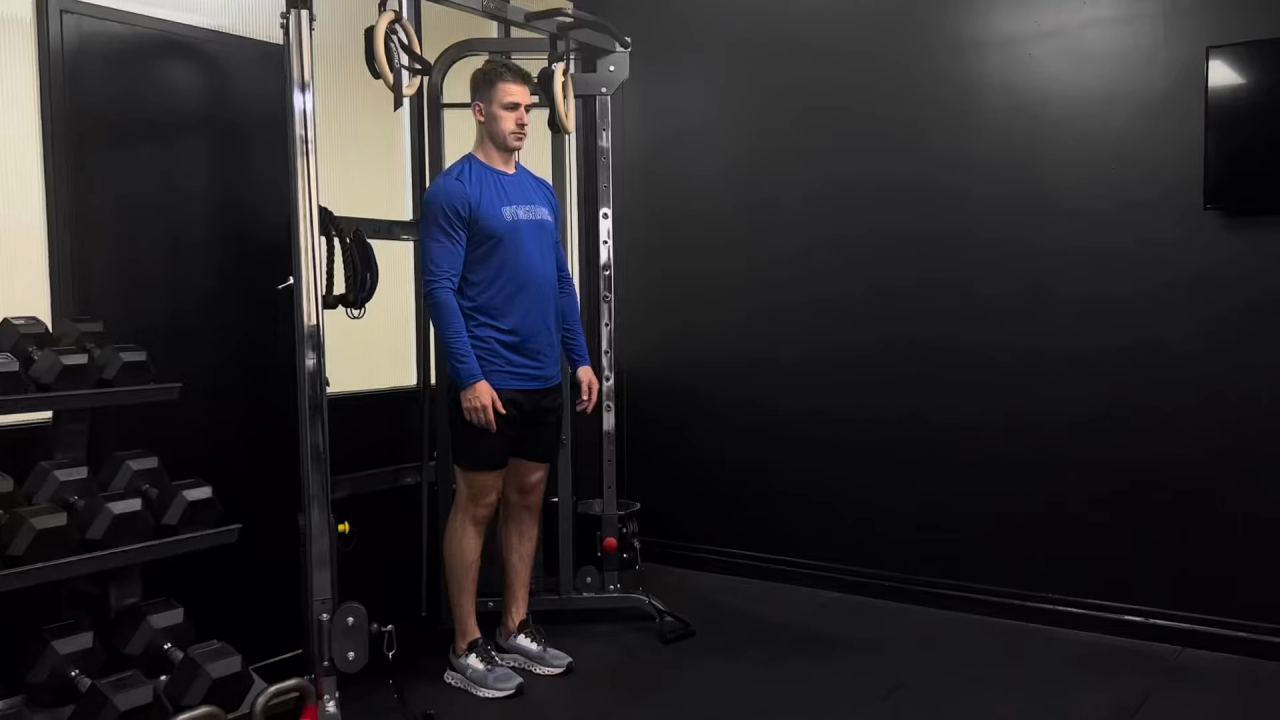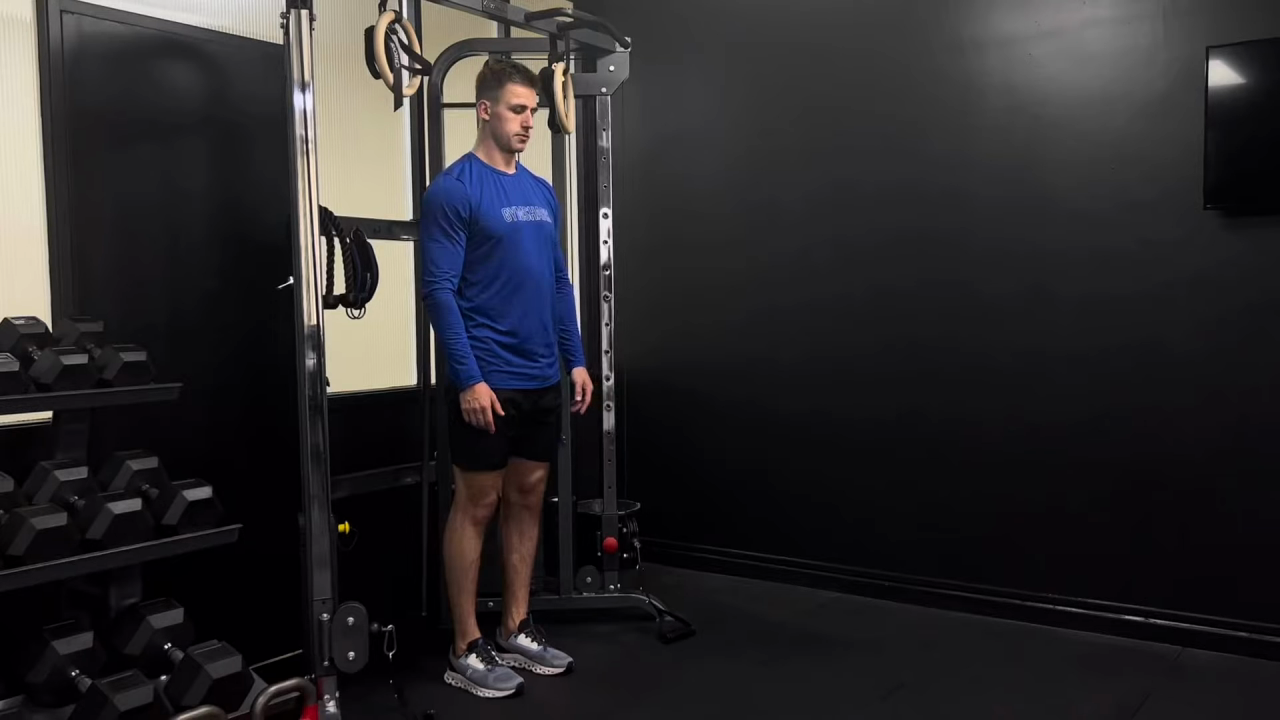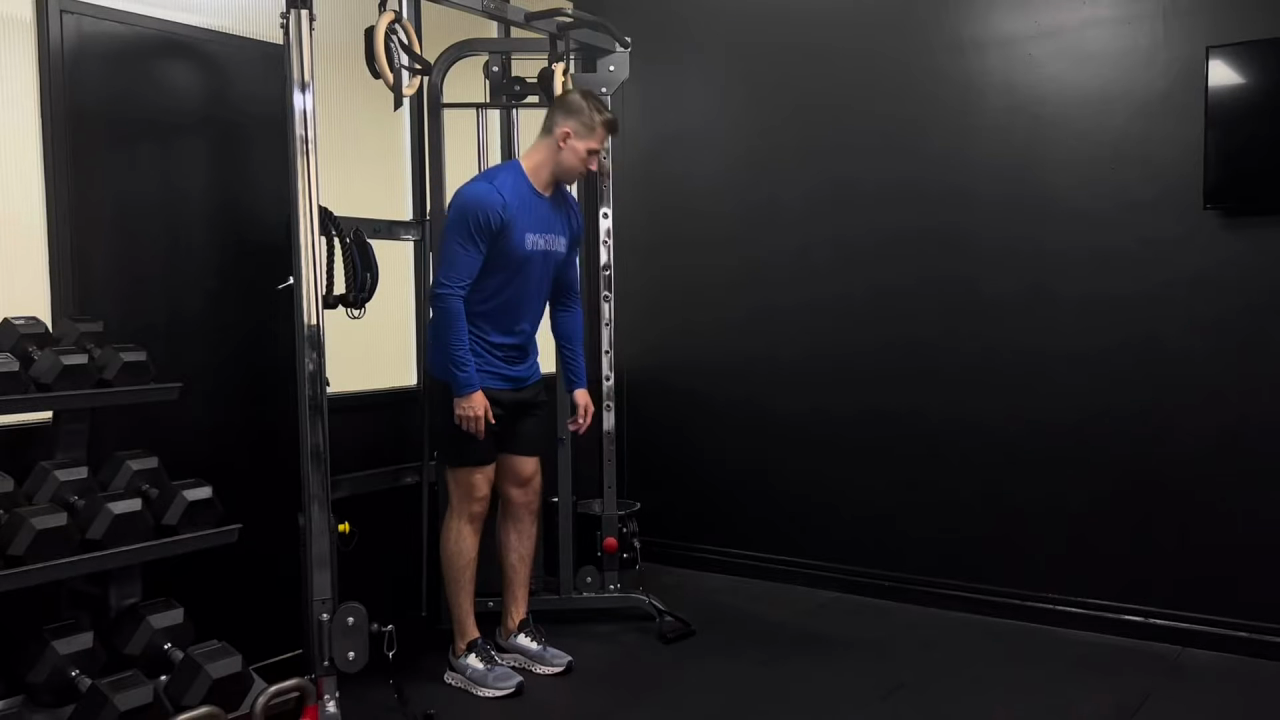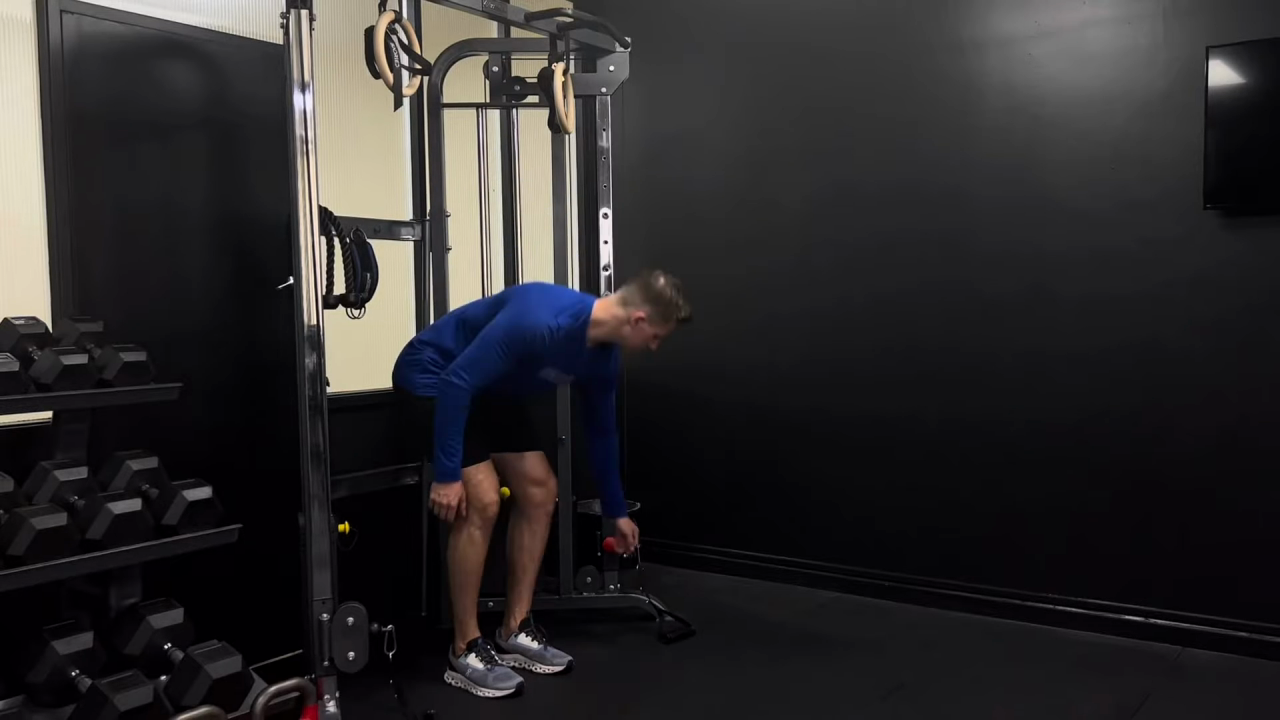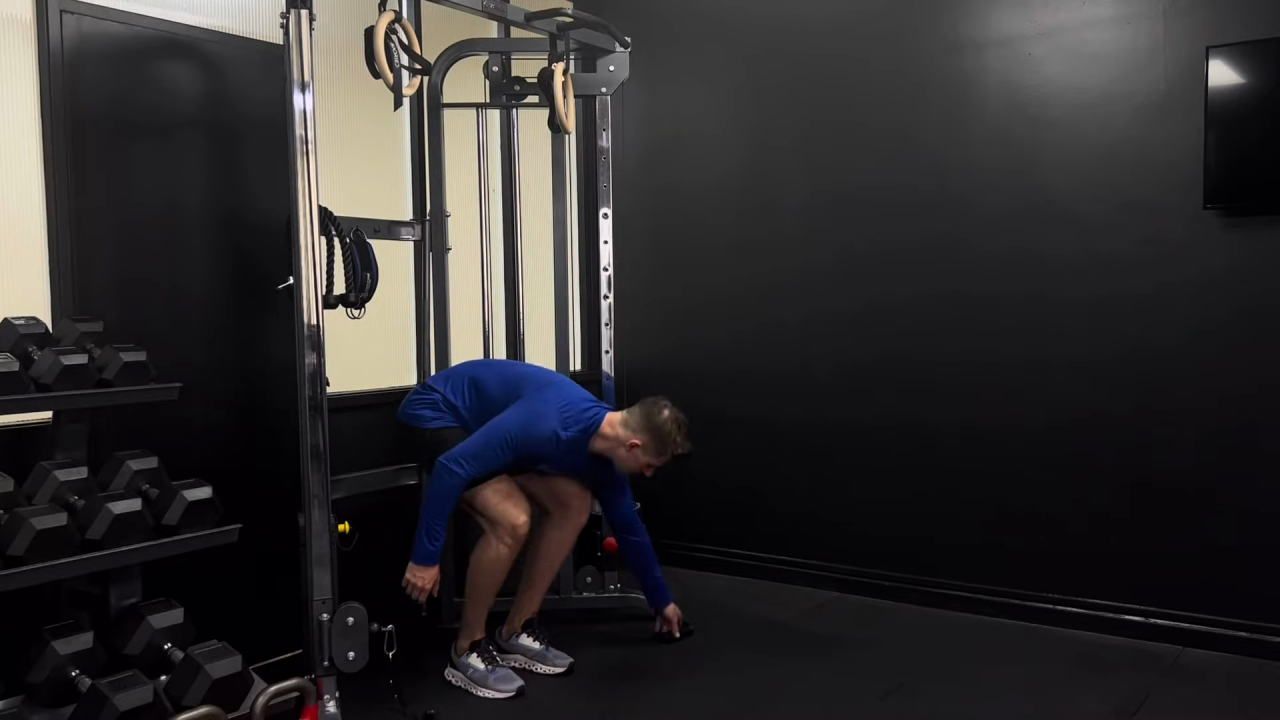
dt=0.4s
person 1, frame 1
left shoulder: (542, 193)
right shoulder: (454, 191)
left elbow: (561, 283)
right elbow: (440, 291)
left wrist: (580, 359)
right wrist: (469, 377)
left hip: (542, 380)
right hip: (488, 382)
left knee: (527, 500)
right knee: (477, 505)
left ankle: (515, 631)
right ankle: (465, 650)
person 1, frame 2
left shoulder: (542, 193)
right shoulder: (454, 191)
right elbow: (440, 291)
left wrist: (575, 361)
right wrist: (468, 379)
left hip: (542, 381)
right hip: (489, 383)
left knee: (528, 500)
right knee: (478, 505)
left ankle: (516, 630)
right ankle: (465, 649)
person 1, frame 3
left shoulder: (569, 212)
right shoulder: (485, 199)
left elbow: (567, 302)
right elbow: (448, 296)
left wrist: (578, 381)
right wrist: (465, 385)
left hip: (522, 379)
right hip: (471, 382)
left knee: (524, 495)
right knee: (472, 502)
left ankle: (516, 631)
right ankle: (465, 649)
person 1, frame 4
left shoulder: (602, 354)
right shoulder: (539, 320)
left elbow: (601, 432)
right elbow: (458, 382)
left wrist: (616, 511)
right wrist: (447, 474)
right hip: (433, 380)
left knee: (541, 488)
right knee: (482, 502)
left ankle: (515, 631)
right ankle: (465, 650)
person 1, frame 5
left shoulder: (602, 451)
right shoulder: (549, 425)
left elbow: (628, 527)
right elbow: (451, 466)
left wrist: (661, 599)
right wrist: (426, 557)
left hip: (488, 422)
right hip: (436, 414)
left knee: (574, 504)
right knee: (513, 520)
left ankle: (516, 632)
right ankle: (468, 649)
